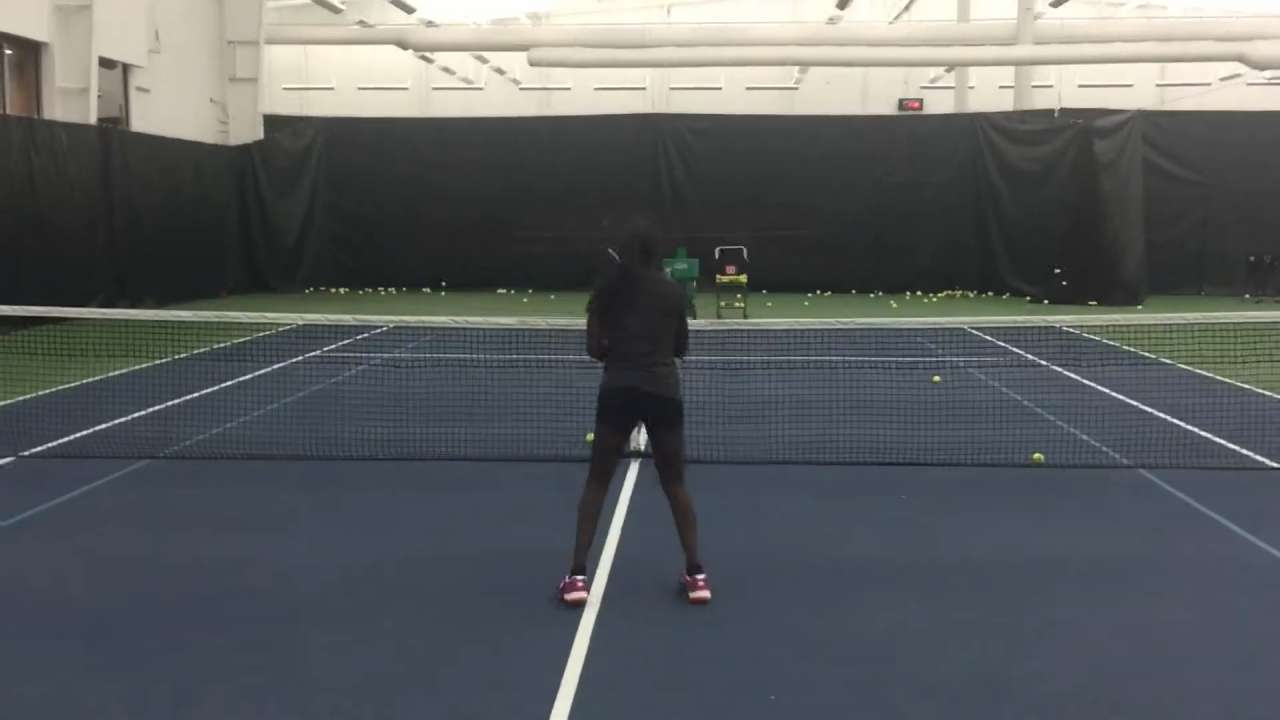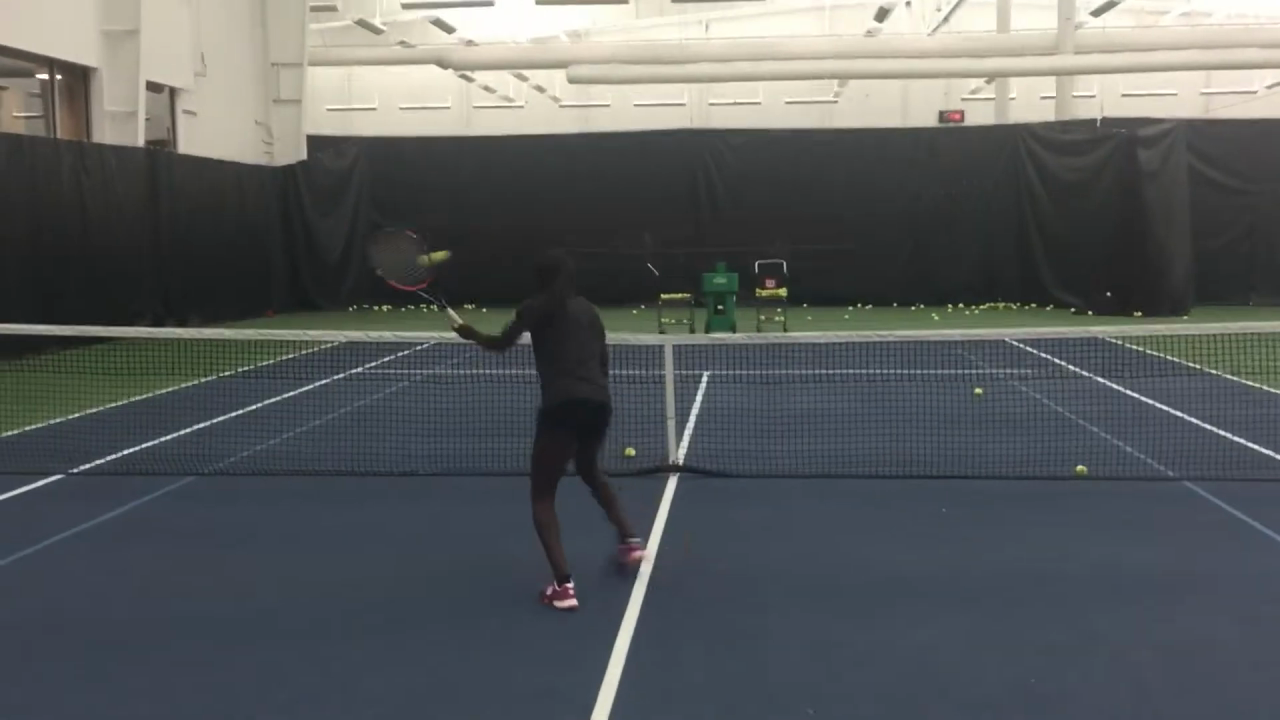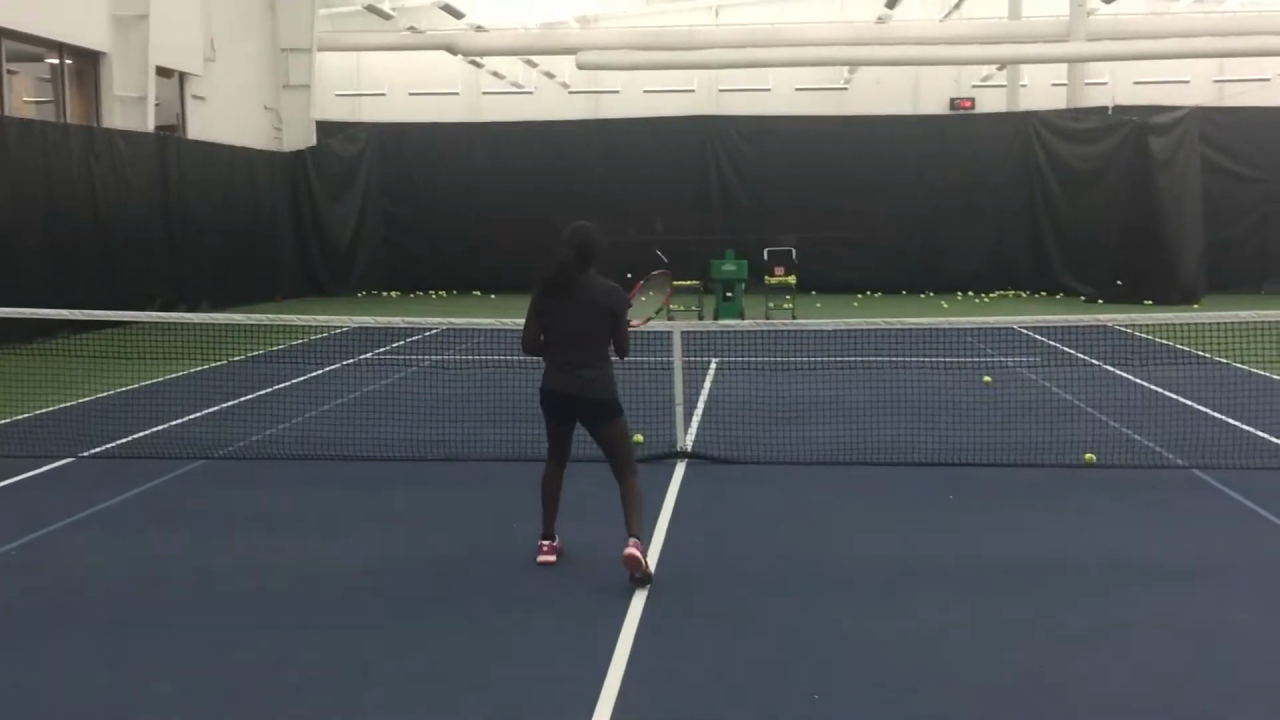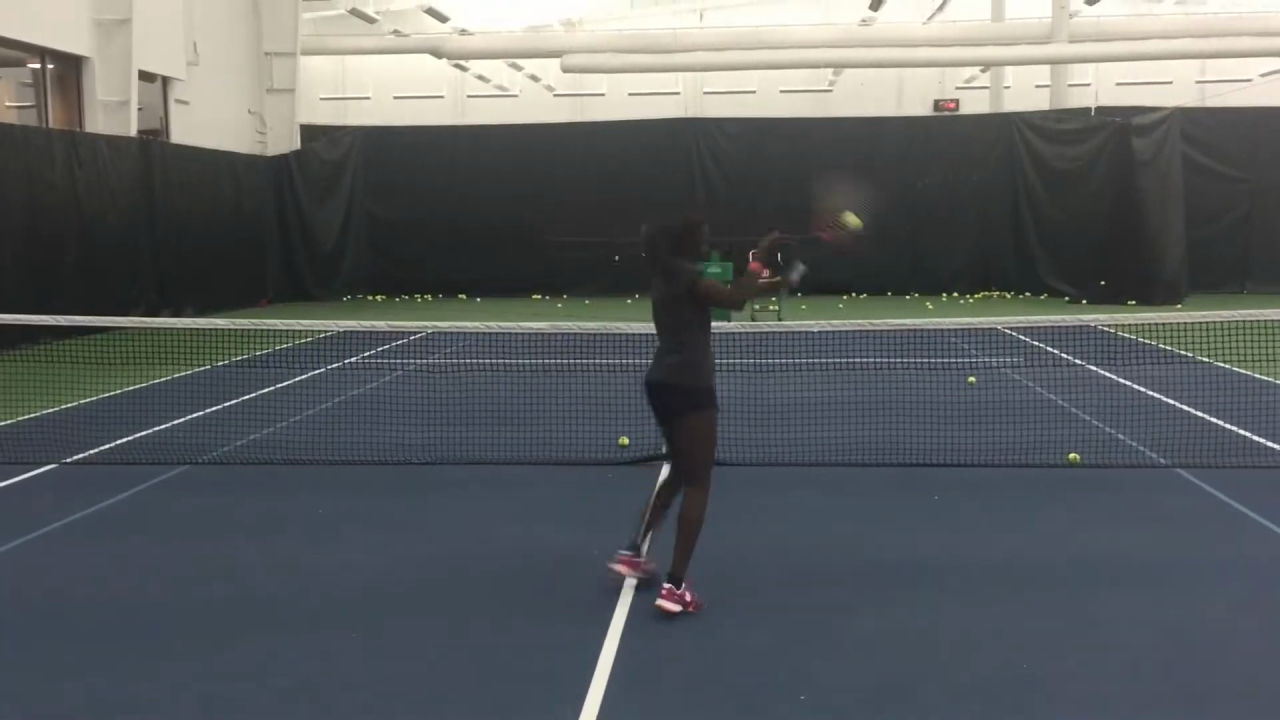
dt=1s
person 1, frame 1
left shoulder: (606, 289)
right shoulder: (674, 293)
left elbow: (595, 349)
right elbow: (680, 348)
left hip: (619, 390)
right hip: (663, 392)
left knee: (597, 483)
right knee: (675, 484)
left ankle: (577, 576)
right ankle: (696, 574)
person 1, frame 2
left shoulder: (537, 308)
right shoulder: (589, 310)
left elbow: (501, 343)
left wrist: (468, 332)
left hip: (563, 404)
right hip: (599, 402)
left knee: (542, 495)
right knee: (591, 472)
left ankle: (563, 585)
right ankle: (629, 540)
person 1, frame 3
left shoulder: (546, 290)
right shoulder: (612, 293)
left elbow: (529, 345)
right elbow: (622, 350)
right wrist: (623, 329)
left hip: (555, 390)
right hip: (597, 392)
left knee: (556, 461)
right knee: (626, 471)
left ankle: (548, 541)
right ankle: (634, 542)
person 1, frame 4
left shoulder: (669, 274)
right shoulder: (684, 274)
left elbow: (718, 296)
right elbow: (734, 300)
left wrist: (763, 283)
left hip: (662, 382)
right hip: (686, 386)
left knee: (681, 472)
right knee: (696, 483)
left ankle: (633, 551)
right ankle: (674, 586)
